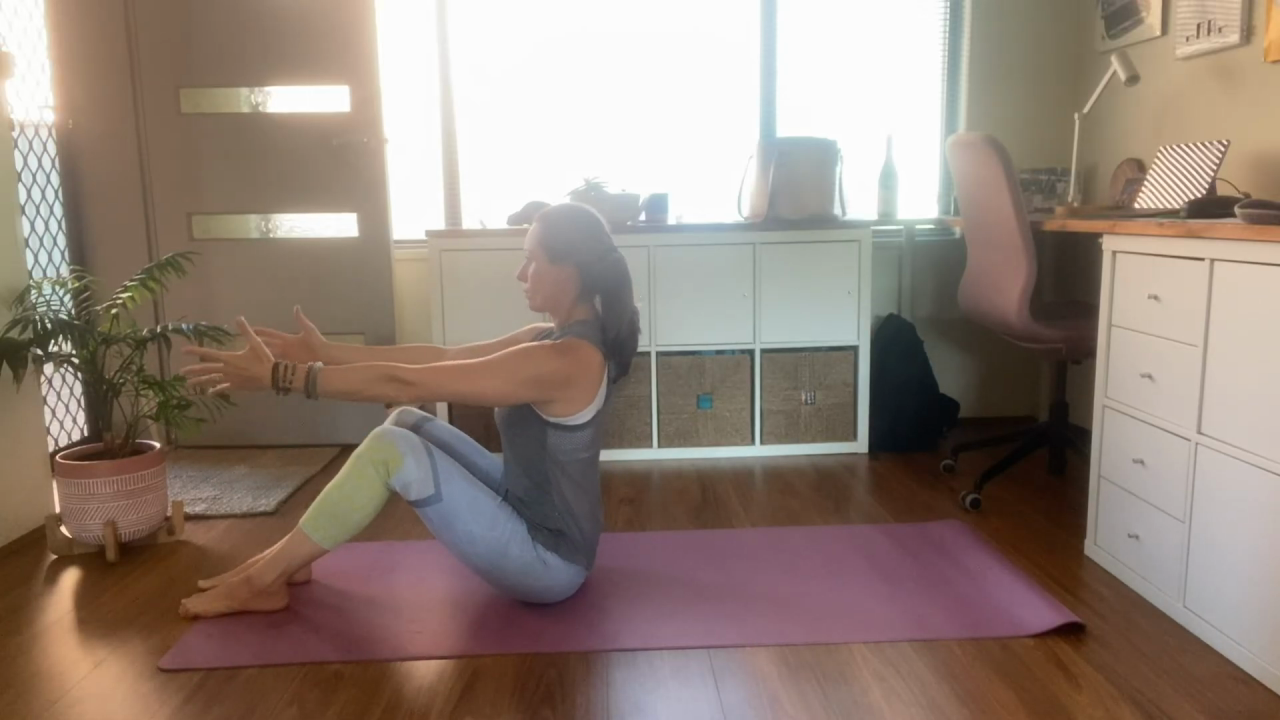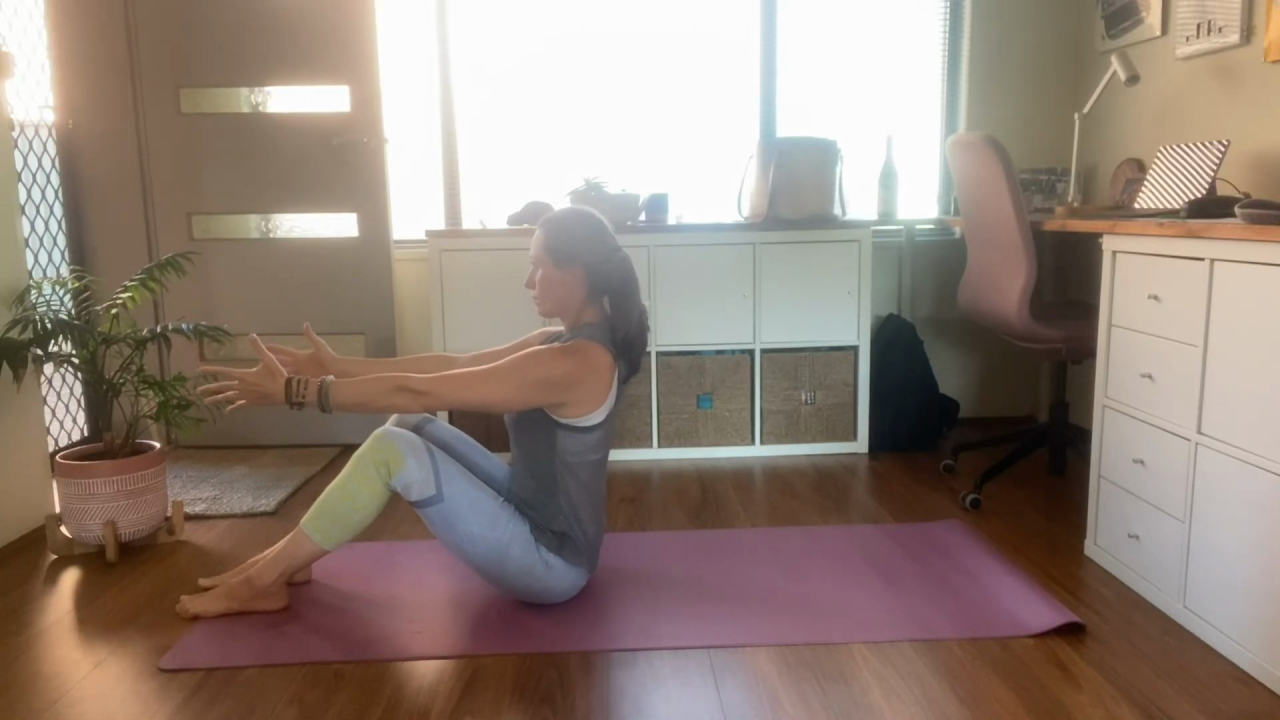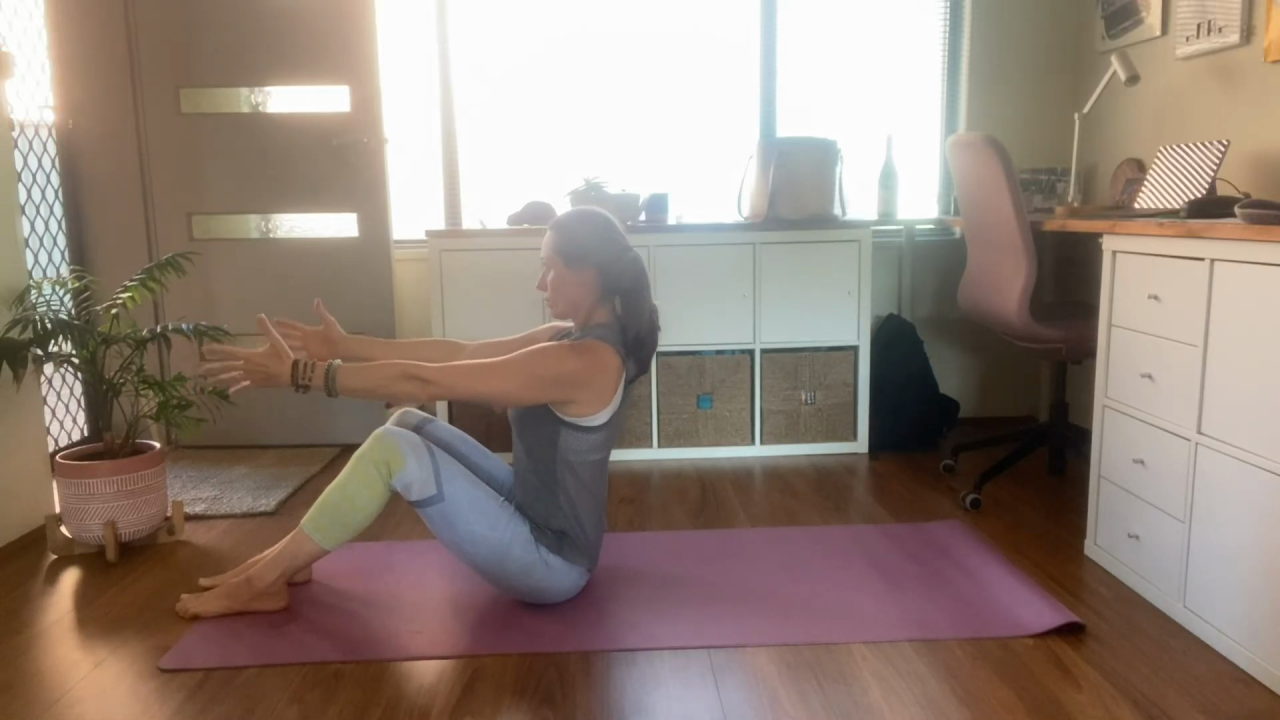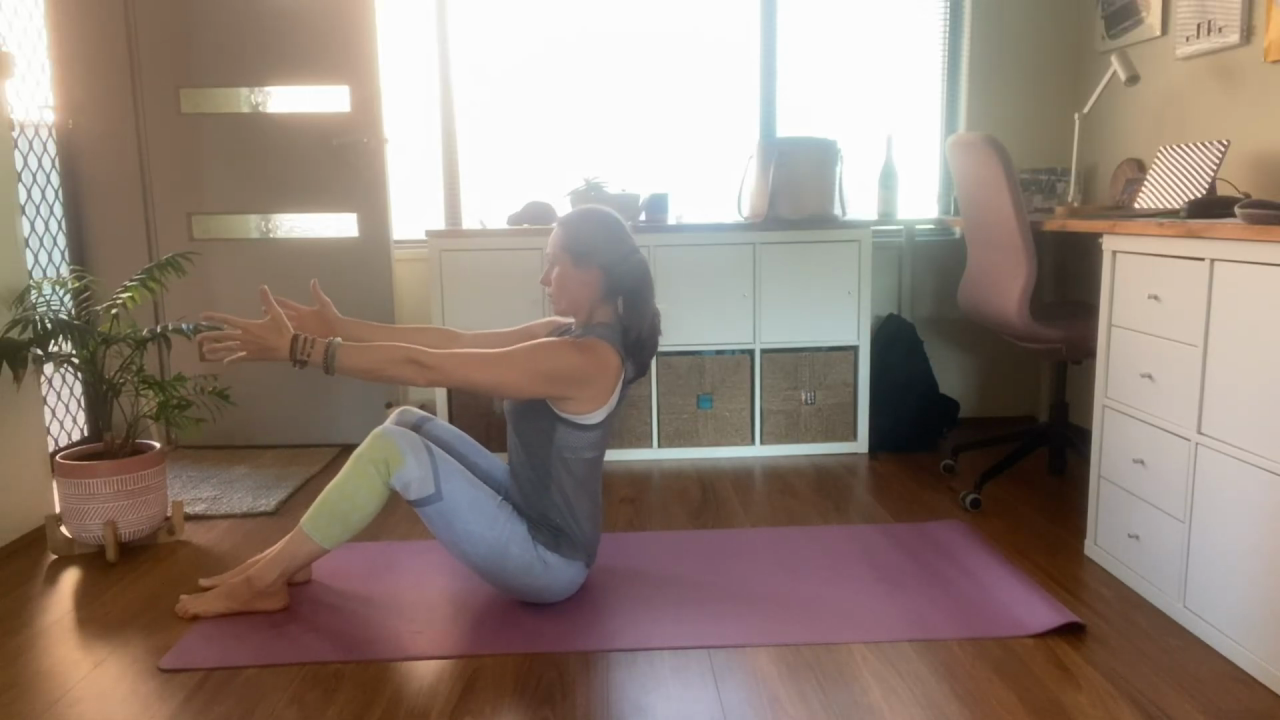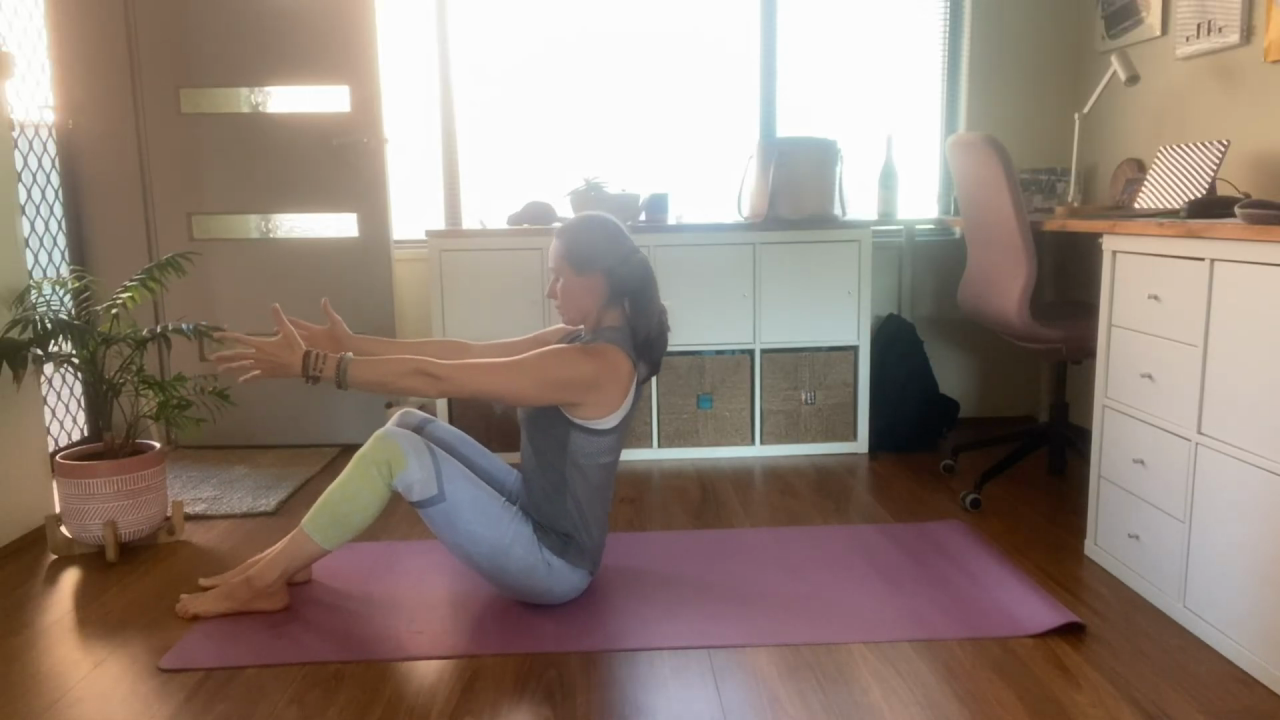
dt=0.3s
person 1, frame 1
left shoulder: (562, 361)
right shoulder: (562, 339)
left elbow: (406, 383)
right elbow: (444, 358)
left wrist: (279, 376)
right wrist: (327, 353)
left hip: (548, 559)
right hip: (533, 521)
left knee: (390, 449)
right knee: (407, 424)
left ankle: (262, 583)
right ankle: (283, 561)
person 1, frame 2
left shoulder: (573, 362)
right shoulder: (573, 343)
left elbow: (419, 393)
right elbow: (454, 368)
left wrist: (293, 390)
right wrist: (338, 367)
left hip: (550, 562)
right hip: (539, 521)
left knee: (391, 451)
right knee: (407, 427)
left ankle: (262, 582)
right ankle: (285, 559)
person 1, frame 3
left shoulder: (580, 362)
right shoulder: (577, 340)
left elbow: (426, 382)
right elbow: (460, 354)
left wrist: (298, 372)
right wrist: (344, 345)
left hip: (551, 562)
right hip: (537, 519)
left knee: (391, 450)
right knee: (408, 425)
left ankle: (262, 583)
right ankle: (284, 560)
person 1, frame 4
left shoulder: (580, 359)
right shoulder: (576, 335)
left elbow: (425, 367)
right elbow: (455, 343)
left wrist: (297, 348)
right wrist: (340, 328)
left hip: (548, 560)
right hip: (536, 521)
left knee: (390, 450)
right knee: (407, 423)
left ankle: (261, 582)
right ankle: (284, 559)
person 1, frame 5
left shoulder: (592, 366)
right shoulder: (588, 342)
left elbow: (438, 379)
right elbow: (469, 353)
left wrist: (311, 364)
right wrist: (354, 344)
left hip: (553, 561)
right hip: (541, 520)
left knee: (392, 451)
right knee: (408, 426)
left ankle: (261, 583)
right ankle: (283, 560)
